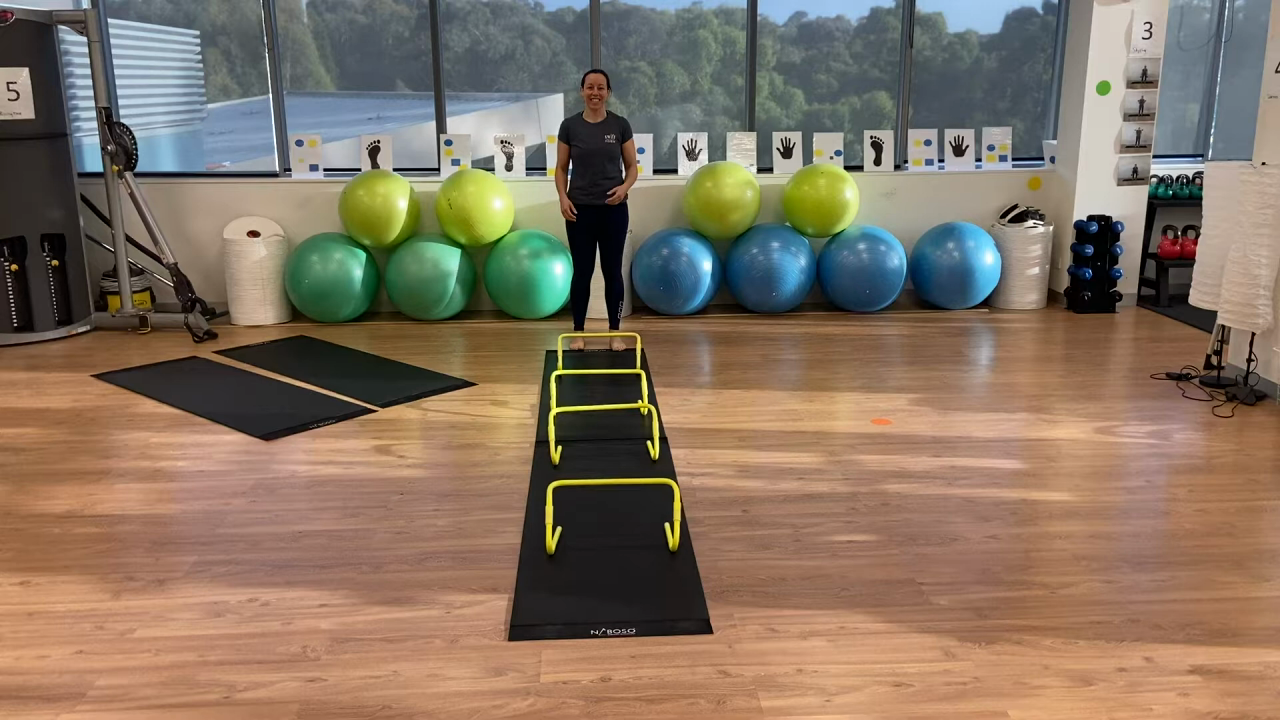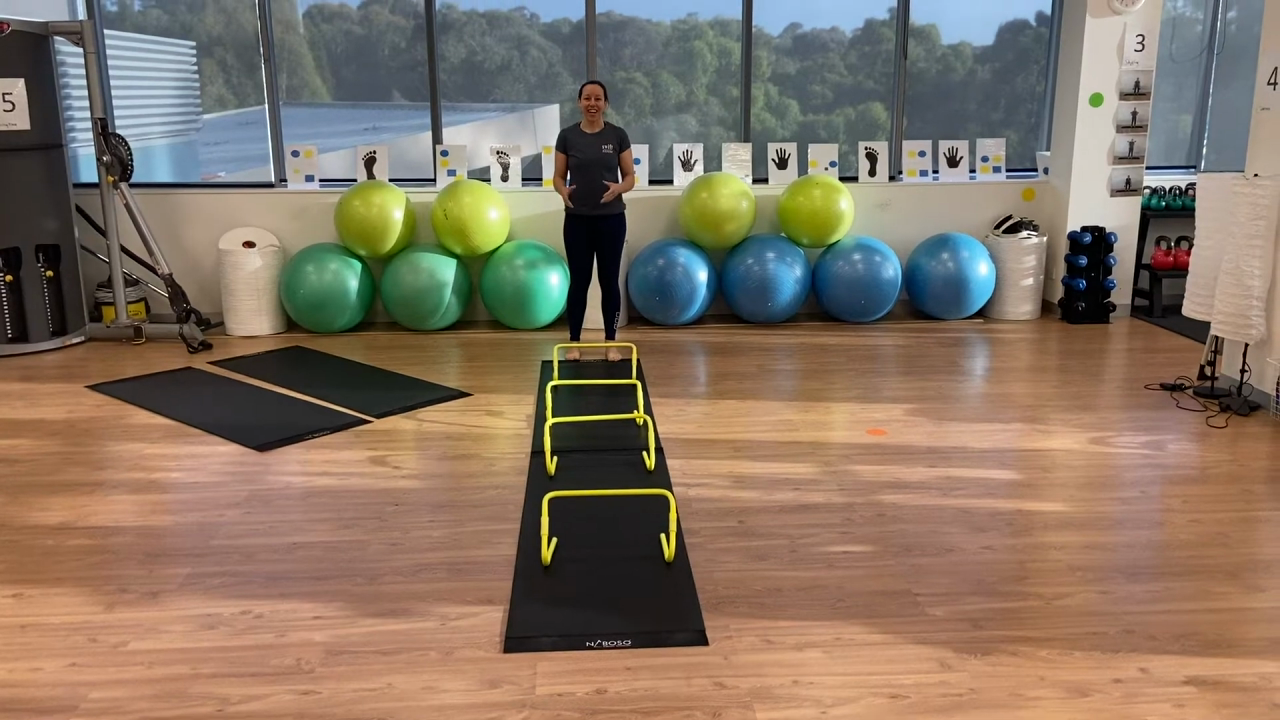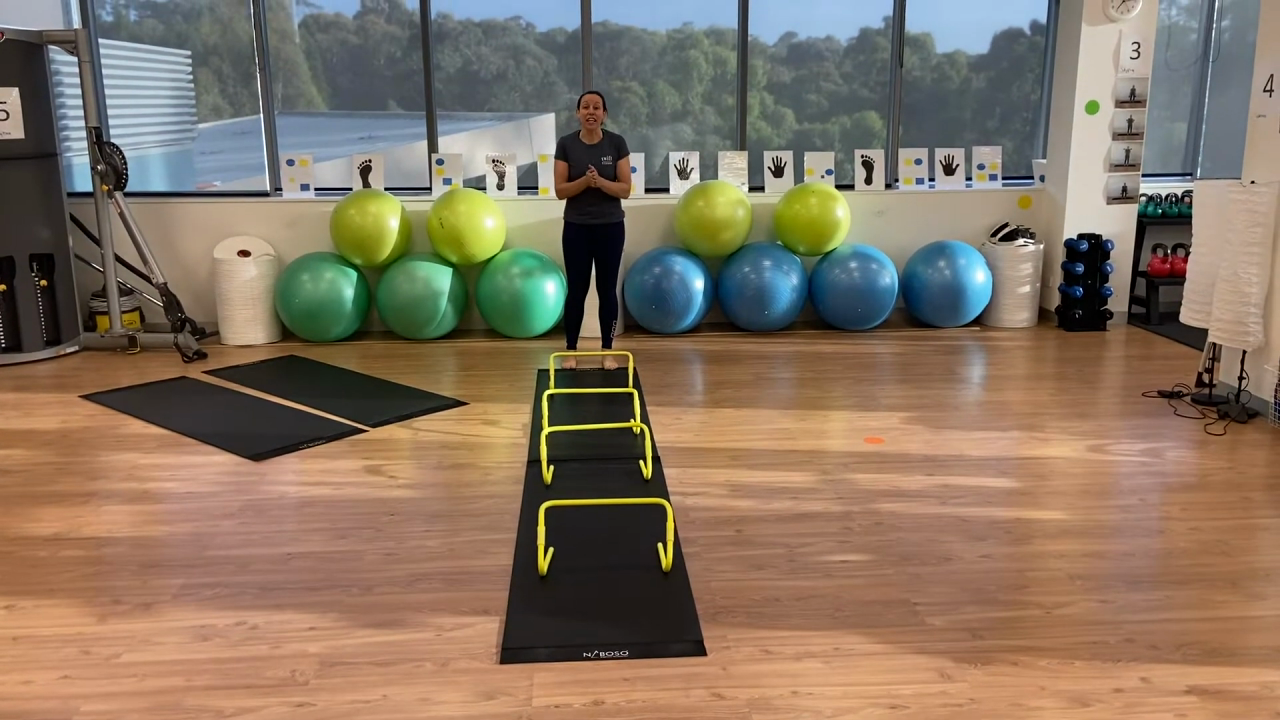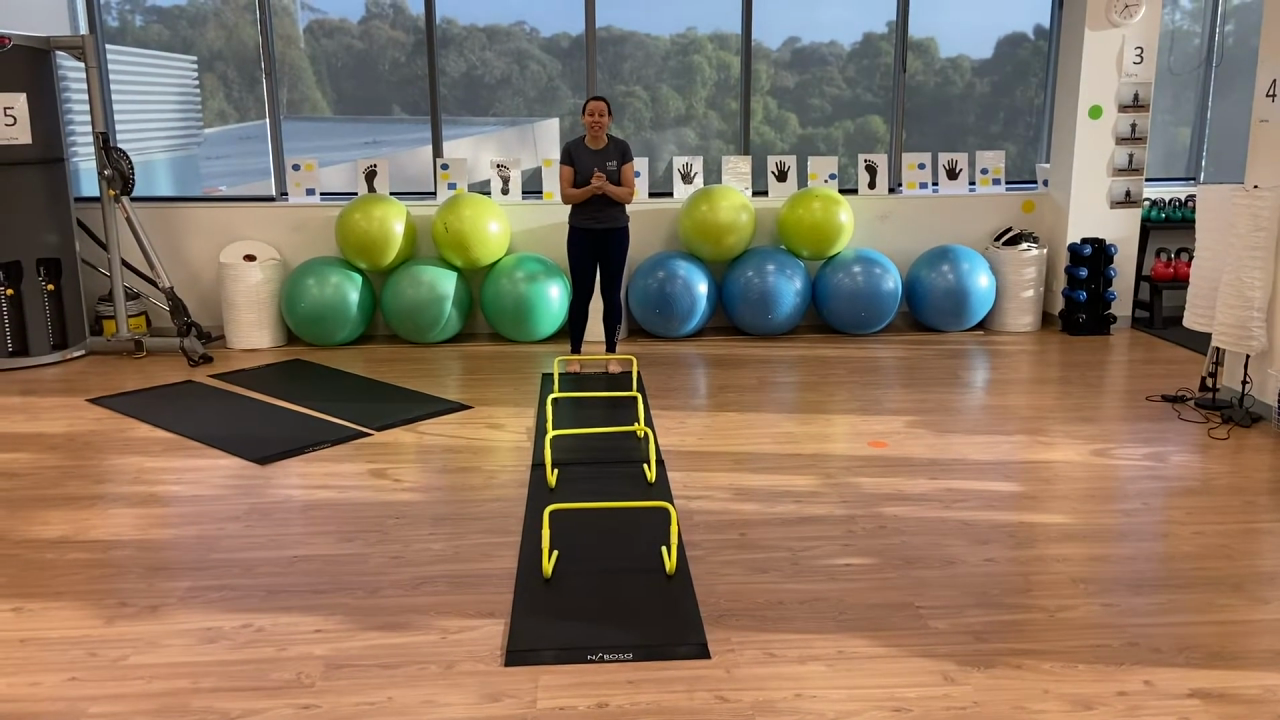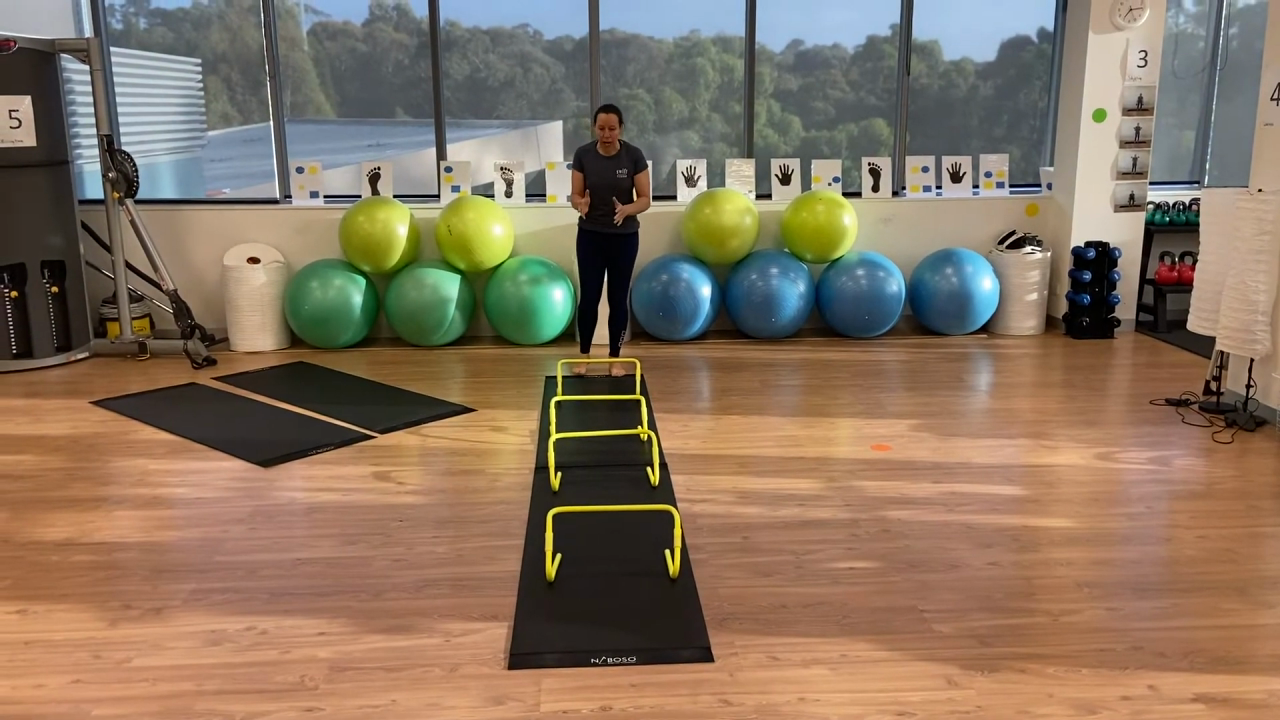
dt=1s
person 1, frame 1
left shoulder: (620, 125)
right shoulder: (569, 126)
left elbow: (632, 166)
right elbow: (561, 168)
left wrist: (625, 187)
right wrist: (563, 196)
left hip: (613, 209)
right hip: (580, 209)
left knee: (612, 270)
right knee: (582, 271)
left ankle: (615, 332)
right ankle: (578, 332)
person 1, frame 2
left shoulder: (618, 135)
right shoulder: (567, 136)
left elbow: (630, 176)
right elbow: (559, 176)
left wrist: (618, 188)
right wrist: (562, 190)
left hip: (611, 218)
right hip: (577, 220)
left knee: (609, 280)
right knee: (579, 281)
left ankle: (611, 342)
right ankle: (574, 342)
person 1, frame 3
left shoulder: (617, 143)
right shoulder: (565, 144)
left elbow: (625, 188)
right elbow: (560, 190)
left wrist: (599, 181)
right wrist: (584, 181)
left hip: (610, 226)
right hip: (576, 227)
left knee: (607, 289)
right knee: (576, 289)
left ankle: (607, 350)
right ankle: (570, 350)
person 1, frame 4
left shoulder: (621, 148)
right shoulder: (571, 149)
left elbow: (628, 194)
right elbow: (566, 195)
left wrist: (606, 186)
right wrist: (590, 188)
left hip: (615, 231)
right hip: (581, 231)
left knee: (611, 293)
right knee: (581, 294)
left ankle: (611, 354)
right ankle: (575, 354)
person 1, frame 5
left shoulder: (634, 156)
right shoulder: (582, 155)
left elbow: (644, 199)
right elbow: (575, 194)
left wrist: (626, 209)
right wrist: (581, 204)
left hip: (624, 236)
right hip: (590, 234)
left knee: (618, 298)
right knee: (589, 296)
left ankle: (615, 357)
right ankle: (583, 355)
